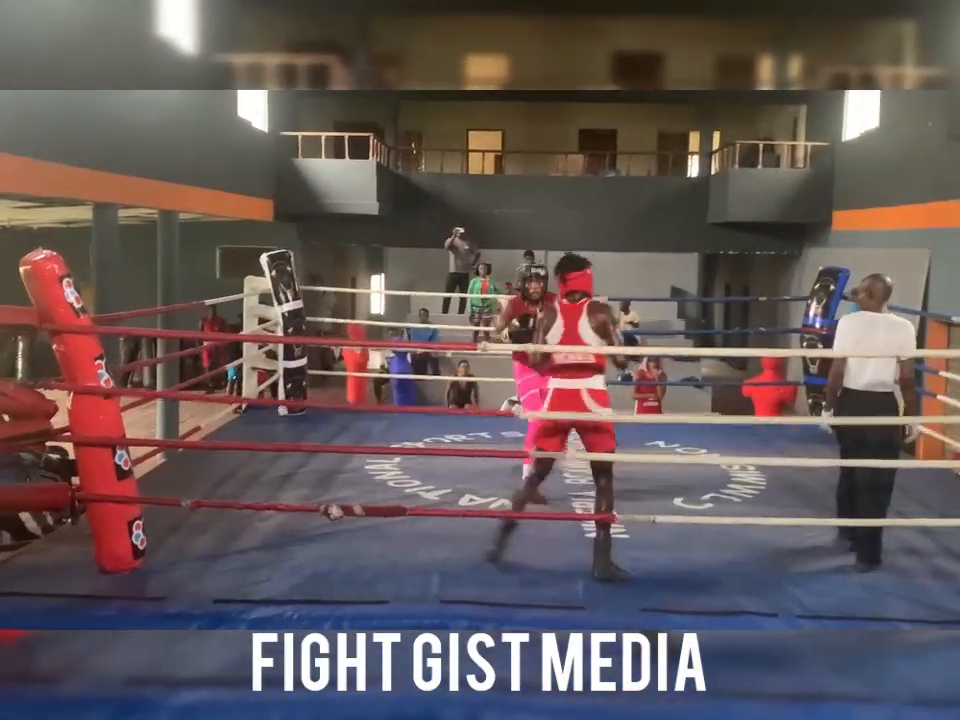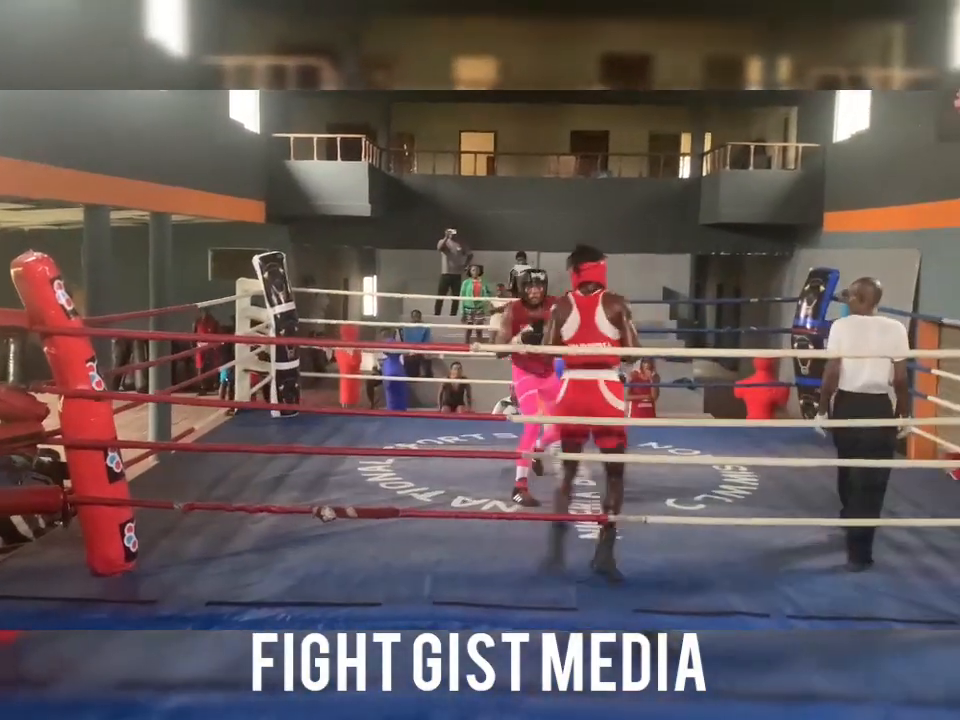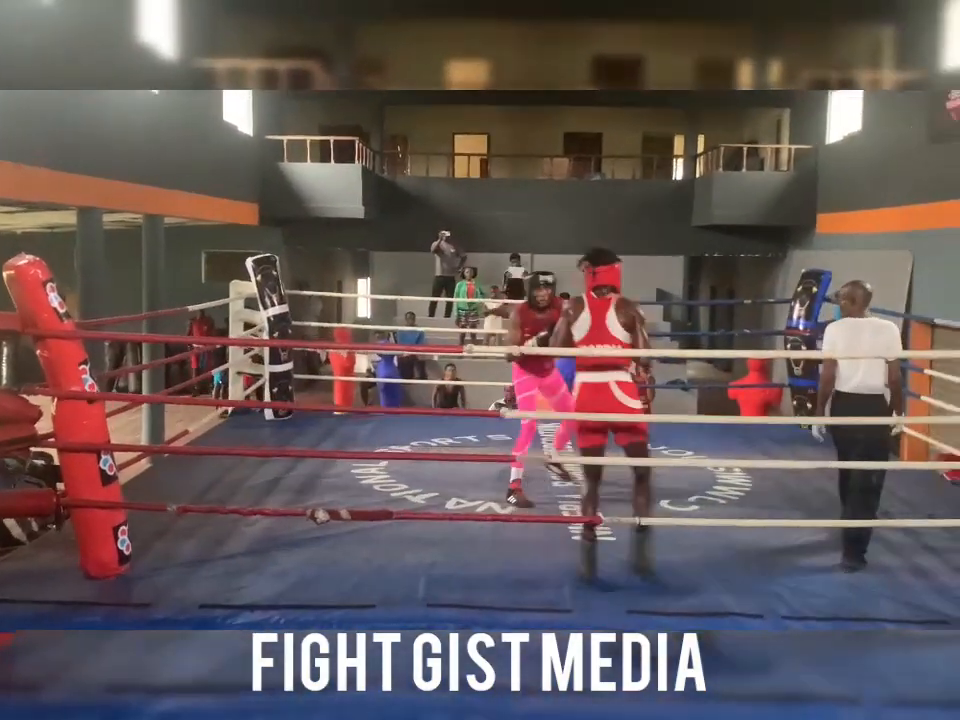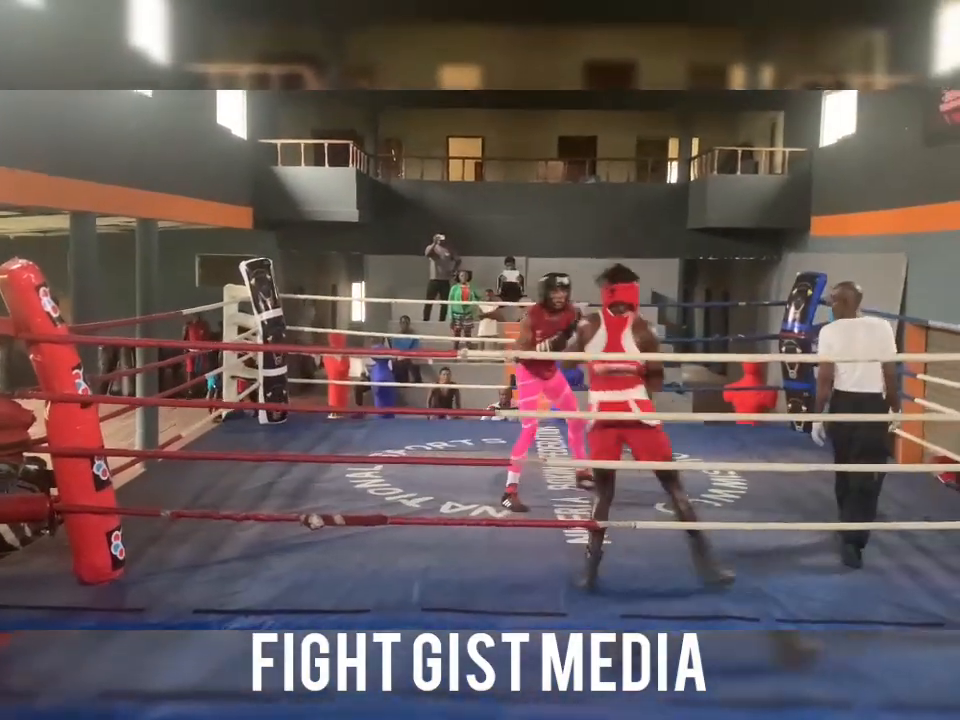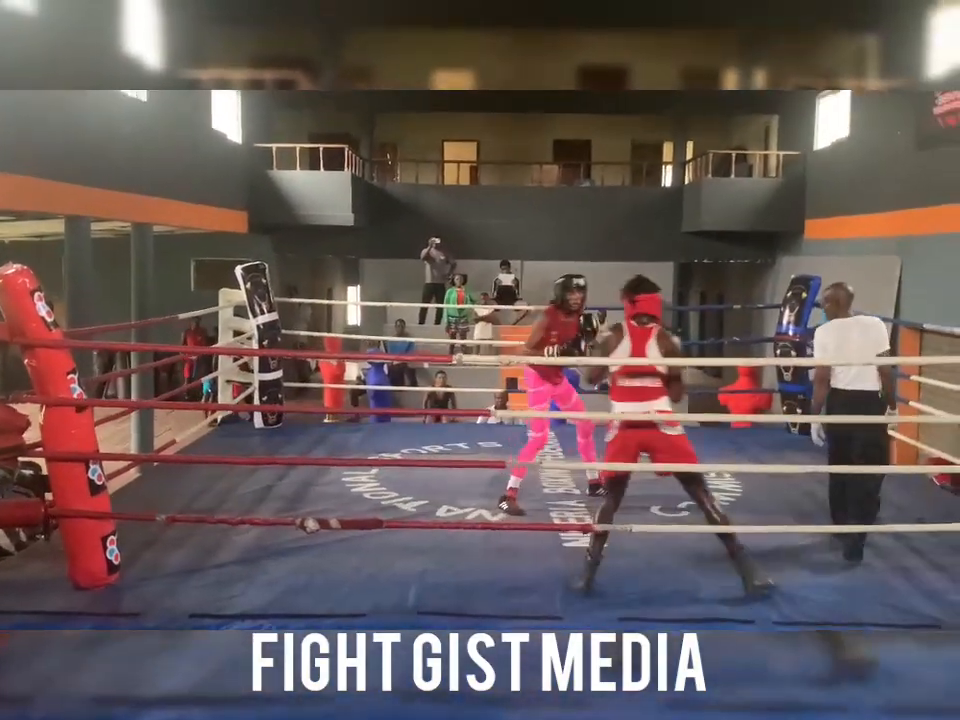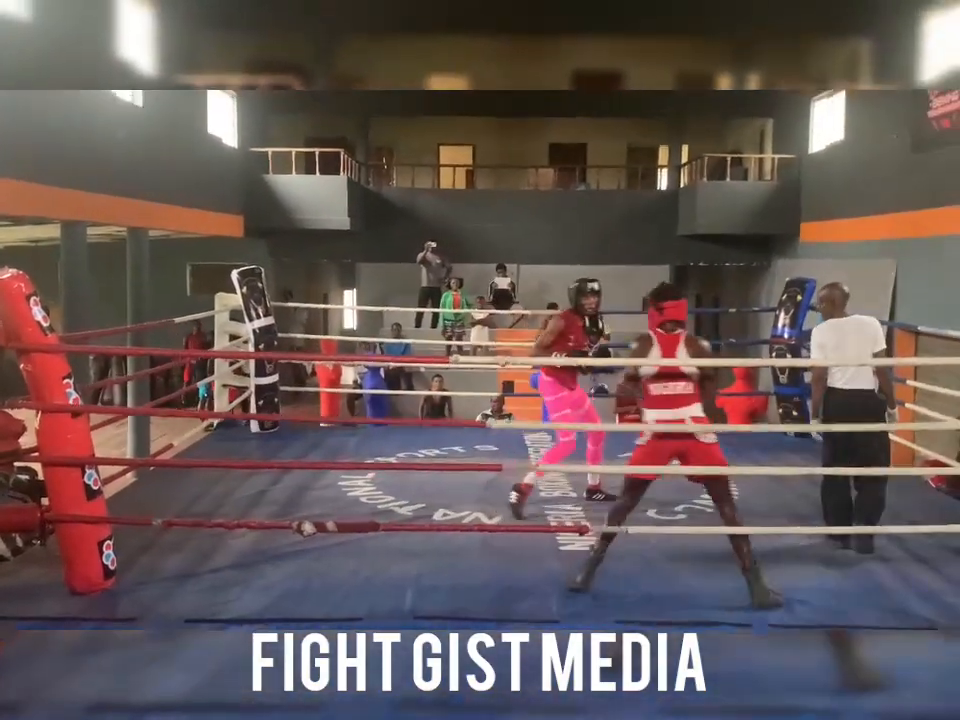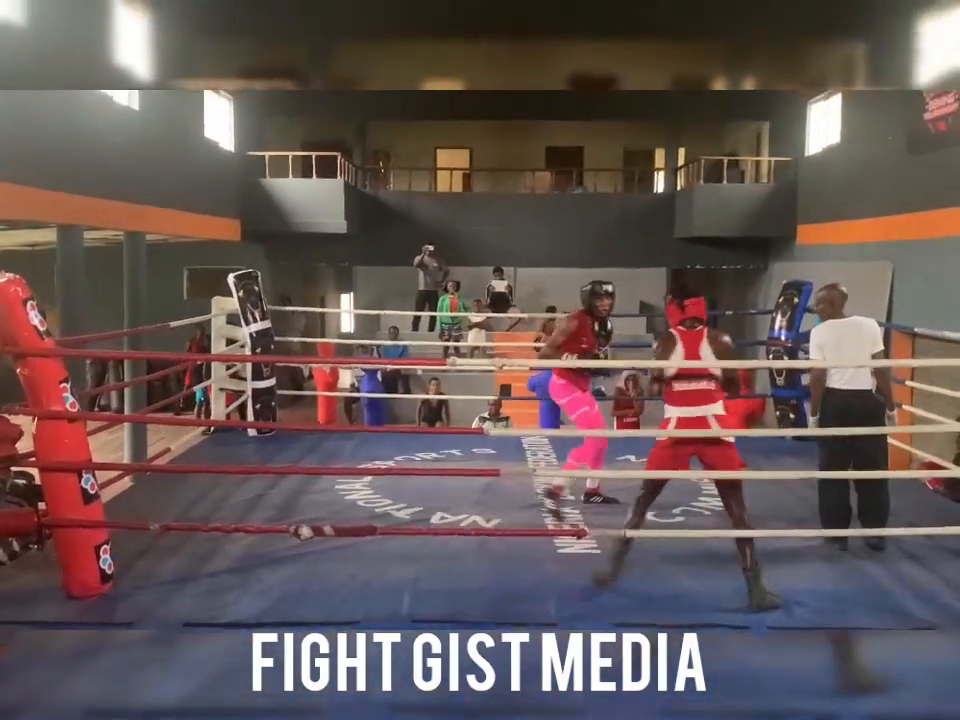
dt=0.1s
person 1, frame 1
left shoulder: (548, 314)
right shoulder: (600, 312)
left elbow: (536, 362)
right elbow: (621, 360)
left hip: (556, 399)
right hip: (591, 400)
left knee: (538, 475)
right knee: (604, 481)
left ankle: (501, 538)
right ankle: (602, 561)
person 1, frame 2
left shoulder: (562, 306)
right shoulder: (615, 304)
left elbow: (548, 350)
right elbow: (634, 350)
left hip: (571, 393)
right hip: (607, 393)
left knee: (569, 471)
right knee: (615, 475)
left ankle: (556, 547)
right ankle: (604, 554)
person 1, frame 3
left shoulder: (575, 306)
right shoulder: (628, 309)
left elbow: (555, 347)
right elbow: (644, 358)
left hip: (586, 395)
right hip: (621, 394)
left knee: (592, 480)
right knee: (642, 474)
left ankle: (588, 557)
right ankle: (640, 549)
person 1, frame 4
left shoulder: (590, 323)
right shoulder: (643, 329)
right elbow: (655, 384)
left hip: (601, 414)
right hip: (636, 413)
left knee: (604, 494)
right knee: (674, 488)
left ankle: (591, 570)
right ankle: (706, 564)
person 1, frame 5
left shoulder: (613, 336)
right shoulder: (667, 340)
left elbow: (593, 376)
right elbow: (677, 394)
left hip: (624, 425)
right hip: (661, 423)
left knee: (612, 499)
right knee: (703, 497)
left ankle: (589, 573)
right ankle: (748, 573)
person 1, frame 6
left shoulder: (644, 344)
right shoulder: (699, 346)
right elbow: (710, 393)
left hip: (656, 431)
right hip: (694, 430)
left knee: (625, 504)
right knee: (727, 508)
left ankle: (589, 570)
right ankle: (756, 585)
person 1, frame 7
left shoulder: (666, 342)
right shoulder: (720, 341)
left elbow: (655, 388)
right elbow: (734, 388)
left hip: (676, 428)
right hip: (713, 428)
left knee: (644, 500)
right knee: (736, 508)
left ankle: (614, 565)
right ankle: (756, 589)
person 2, frame 1
left shoulder: (848, 322)
right shoulder: (903, 328)
left elbow: (836, 372)
right elbow: (907, 380)
left wrist: (828, 407)
right wrist: (911, 419)
left hip: (851, 403)
right hip: (884, 407)
left knee: (850, 473)
right knee: (877, 483)
left ankle: (850, 534)
right ankle: (867, 555)
person 2, frame 2
left shoulder: (841, 326)
right shoulder: (895, 329)
left elbow: (831, 374)
right elbow: (900, 379)
left wrist: (822, 409)
right wrist: (904, 415)
left hip: (846, 405)
right hip: (877, 407)
left knee: (848, 472)
right knee: (870, 480)
left ankle: (851, 524)
right ankle: (858, 552)
person 2, frame 3
left shoulder: (834, 329)
right shoulder: (888, 329)
left elbow: (827, 377)
right elbow: (895, 379)
left wrist: (819, 413)
right wrist: (898, 413)
left hip: (843, 405)
right hip: (874, 407)
left knee: (848, 473)
right knee: (867, 481)
left ankle: (852, 537)
right ankle: (853, 551)
person 2, frame 4
left shoulder: (830, 331)
right shoulder: (882, 327)
left elbow: (825, 378)
right elbow: (890, 374)
left wrist: (817, 417)
right wrist: (895, 408)
left hip: (842, 405)
right hip: (872, 406)
left knee: (845, 470)
right knee: (866, 477)
left ankle: (850, 532)
right ankle: (852, 542)
person 2, frame 5
left shoulder: (824, 332)
right shoulder: (875, 325)
left elbow: (821, 379)
right elbow: (885, 372)
left wrist: (816, 416)
right wrist: (892, 406)
left hip: (838, 403)
right hip: (870, 403)
left knee: (839, 471)
right knee: (868, 474)
left ankle: (843, 529)
right ankle: (854, 537)
person 2, frame 6
left shoulder: (821, 331)
right shoulder: (871, 324)
left elbow: (818, 377)
right elbow: (882, 370)
left wrist: (815, 414)
right wrist: (891, 405)
left hip: (836, 402)
right hip: (868, 401)
left knee: (835, 469)
right knee: (873, 470)
left ankle: (839, 531)
right ankle: (864, 532)
person 2, frame 7
left shoulder: (820, 332)
right shoulder: (869, 326)
left elbow: (817, 378)
right elbow: (881, 371)
left wrist: (814, 413)
right wrist: (890, 407)
left hip: (834, 403)
right hip: (866, 402)
left knee: (832, 471)
right knee: (873, 469)
left ankle: (836, 533)
right ankle: (874, 531)
person 3, frame 1
left shoulder: (553, 302)
right shoulder: (513, 305)
right elbow: (495, 337)
right wrist: (513, 330)
right hip: (525, 368)
right knee: (537, 420)
left ankle: (535, 460)
right ankle: (528, 479)
person 3, frame 2
left shoulder: (553, 306)
right shoulder: (512, 311)
right elbow: (500, 349)
right wrist: (522, 337)
left hip: (548, 371)
right hip: (524, 373)
right knee: (533, 425)
left ankle: (535, 452)
right ankle: (520, 486)
person 3, frame 3
left shoulder: (560, 308)
right shoulder: (519, 313)
right elbow: (511, 352)
right wrist: (537, 342)
left hip: (548, 370)
right hip: (524, 372)
left knee: (573, 415)
right knee: (530, 426)
left ankle: (554, 458)
right ankle: (514, 487)
person 3, frame 4
left shoulder: (570, 313)
right shoulder: (532, 315)
right elbow: (519, 353)
right wrist: (549, 344)
left hip: (551, 372)
right hip: (529, 373)
left knee: (577, 419)
right knee: (530, 430)
left ankle: (583, 473)
right ankle: (510, 492)
person 3, frame 5
left shoulder: (579, 318)
right shoulder: (548, 317)
left elbow: (578, 348)
right elbow: (526, 352)
left wrist: (580, 346)
right wrist: (557, 351)
left hip: (558, 378)
right hip: (538, 378)
left knee: (586, 426)
right knee: (539, 438)
left ankle: (594, 482)
right ankle: (509, 495)
person 3, frame 6
left shoulder: (589, 322)
right shoulder: (562, 321)
right elbow: (535, 351)
right wrist: (564, 358)
left hip: (571, 384)
right hip: (553, 383)
left knee: (597, 431)
right knee: (567, 442)
left ankle: (593, 488)
right ankle: (522, 489)
person 3, frame 7
left shoulder: (600, 323)
right shoulder: (574, 321)
right elbow: (544, 353)
left wrist: (603, 348)
right wrist: (576, 360)
left hip: (581, 385)
right hip: (564, 384)
left knee: (602, 437)
right knee: (593, 440)
left ankle: (592, 490)
right ankle: (555, 490)
